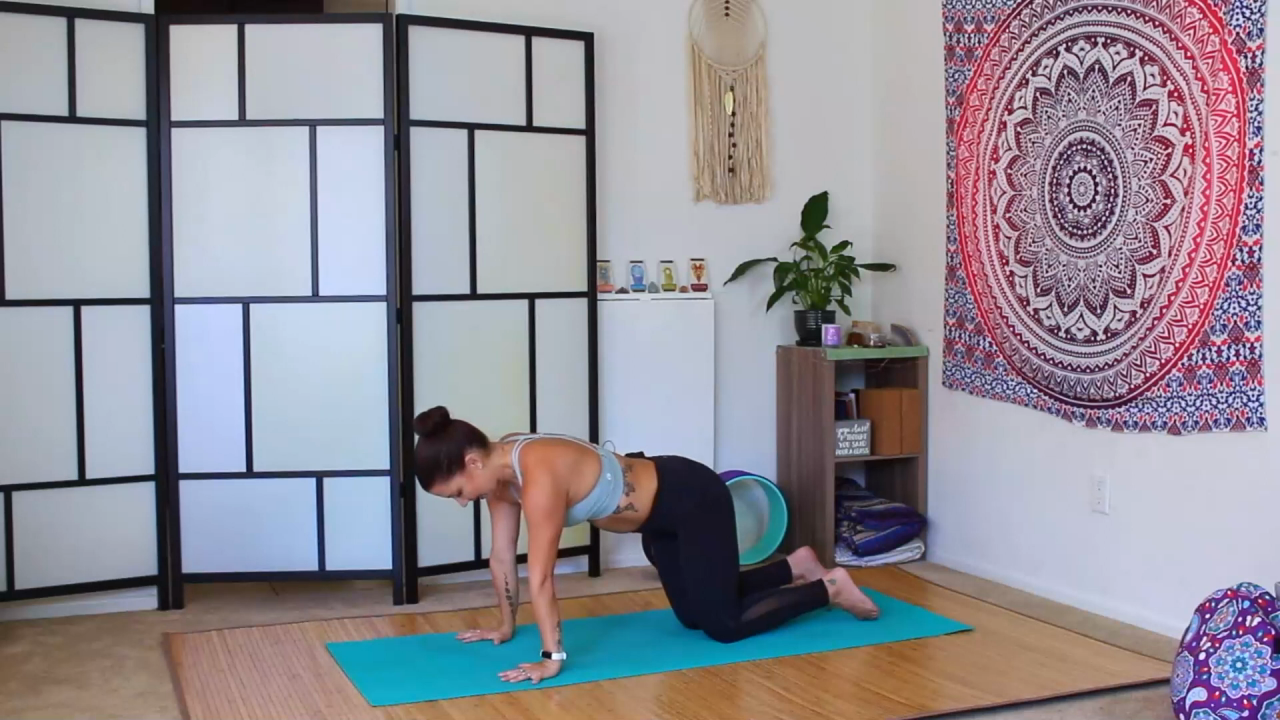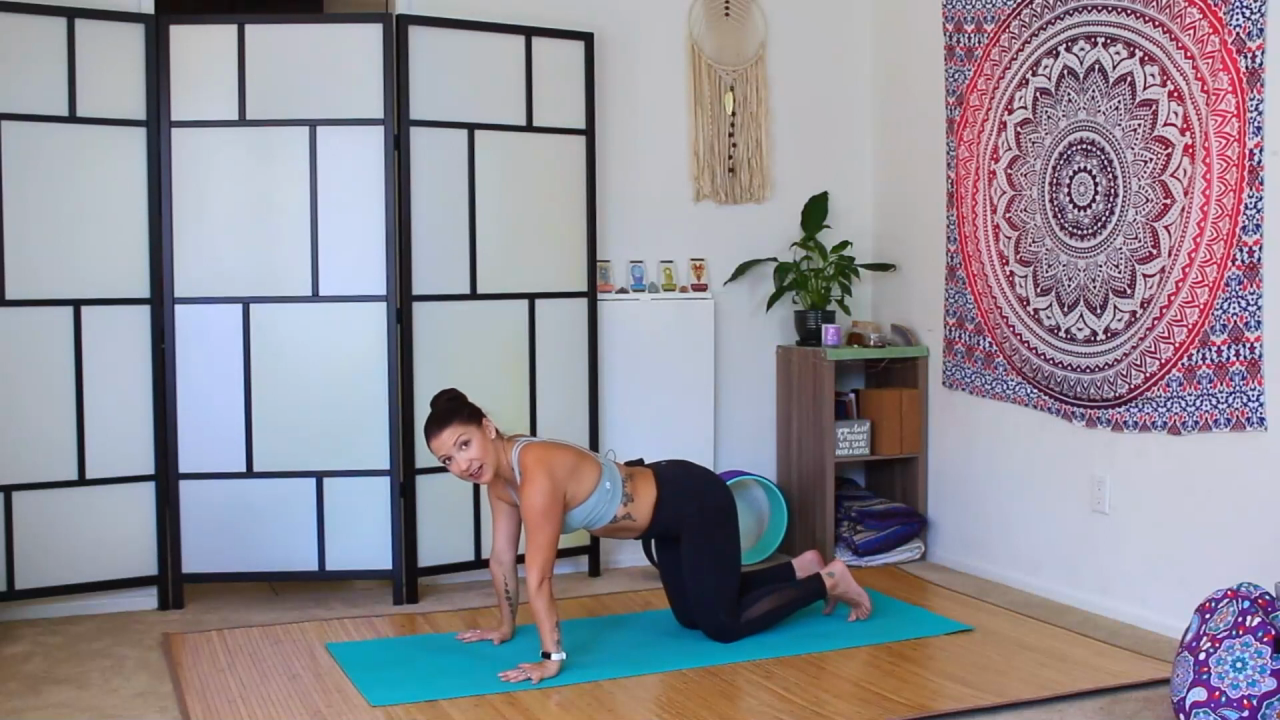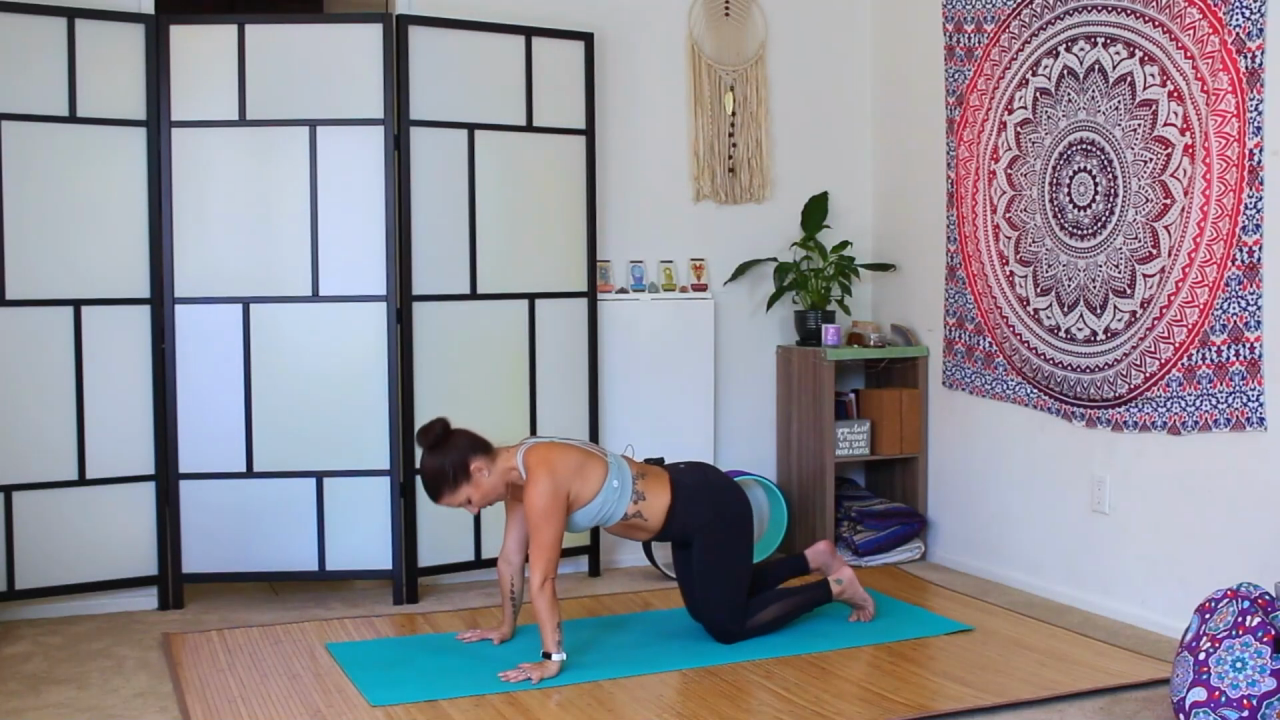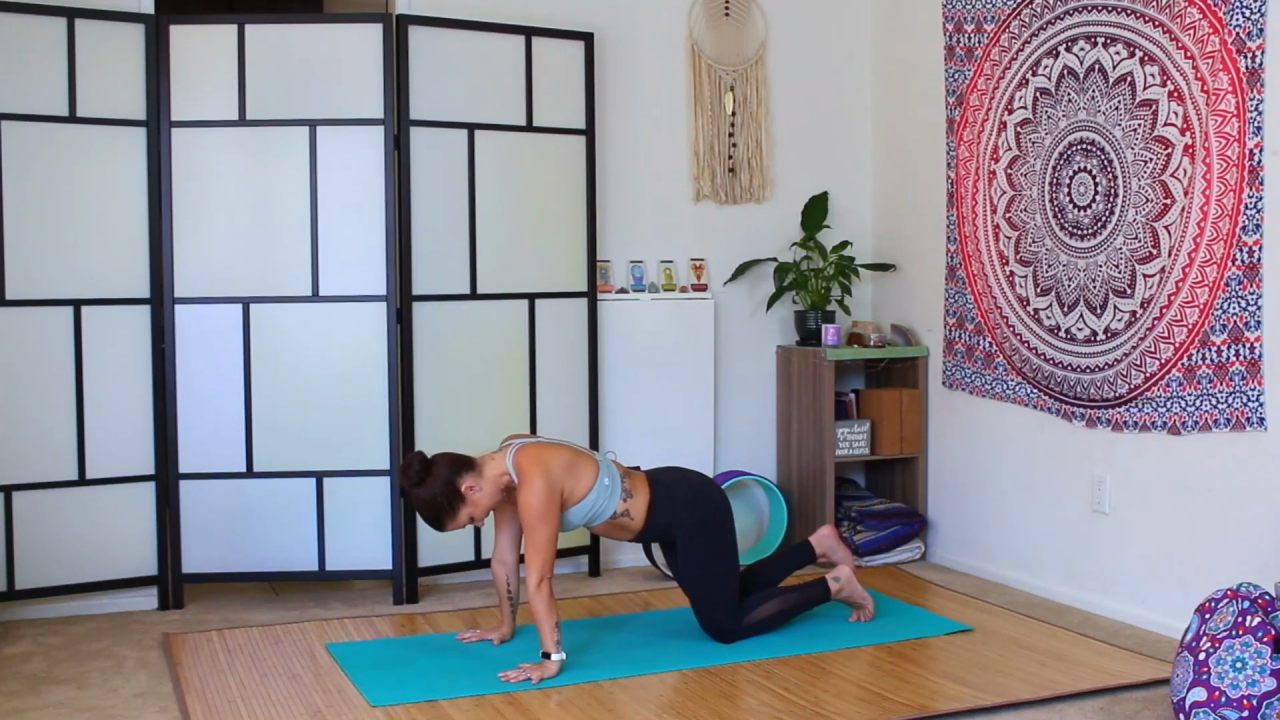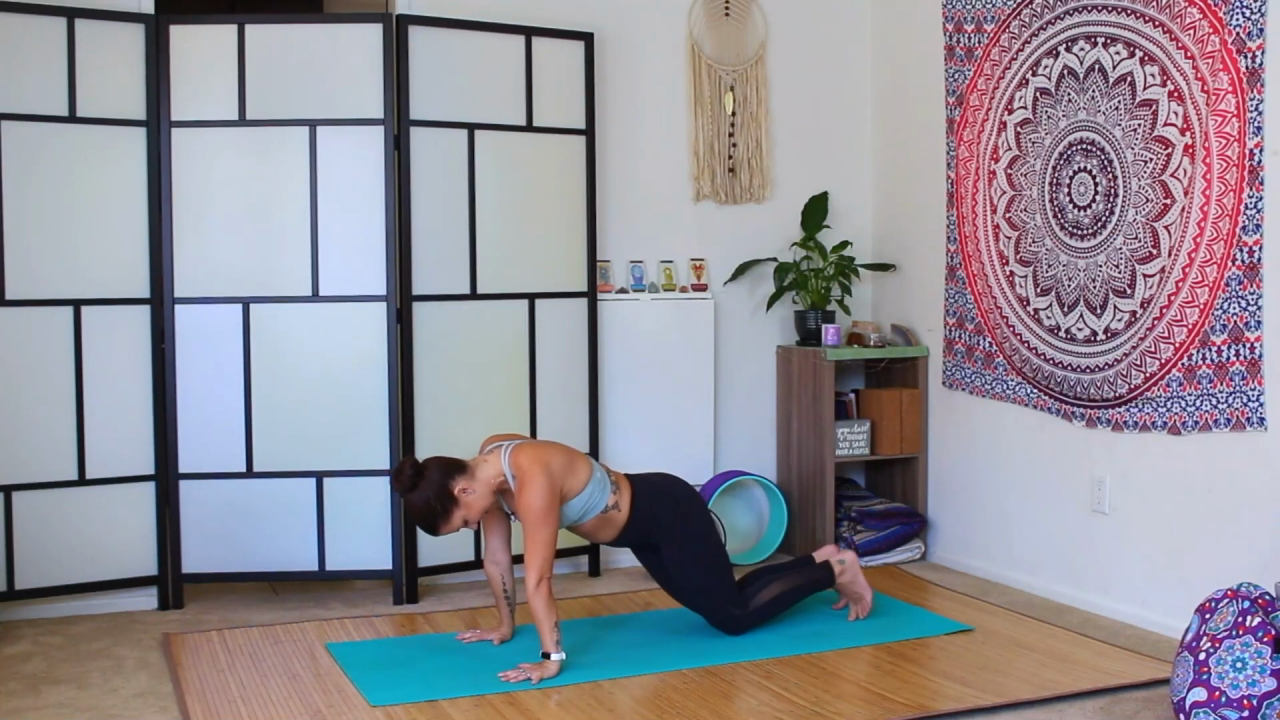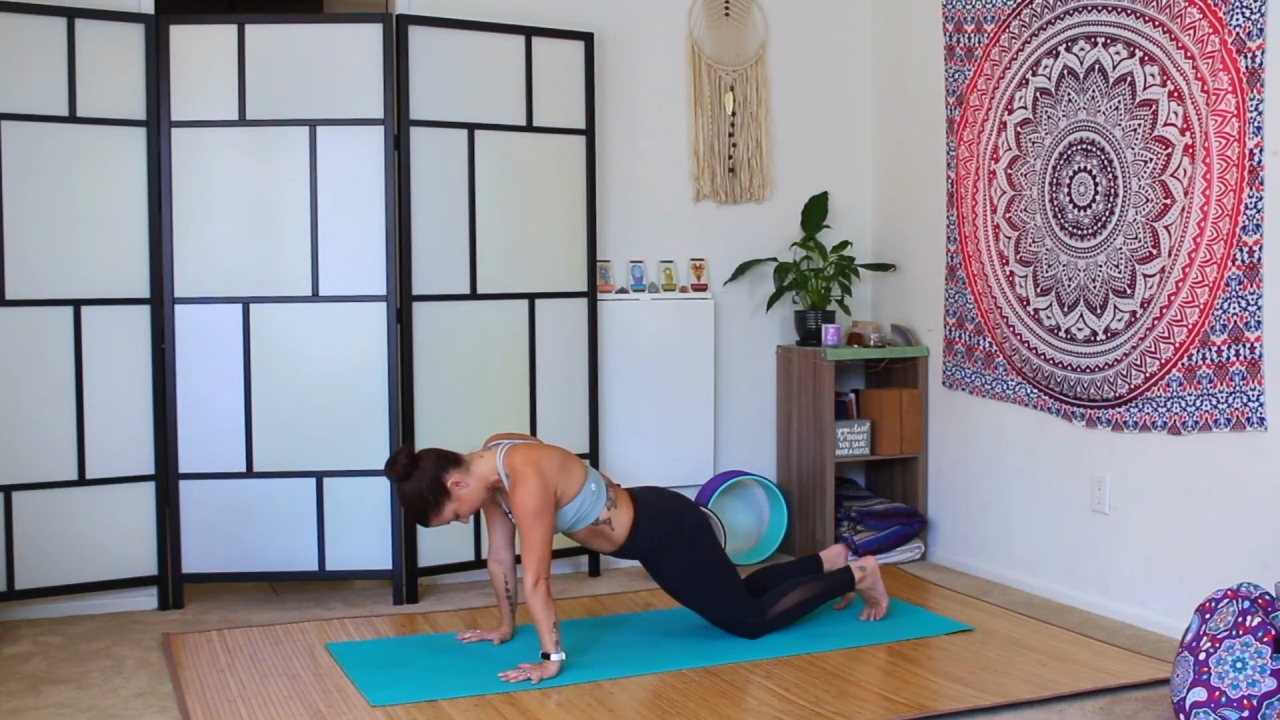
dt=0.7s
person 1, frame 1
left shoulder: (539, 474)
right shoulder: (500, 466)
left elbow: (540, 575)
right elbow: (502, 557)
left wrist: (552, 657)
right wrist: (505, 625)
left hip: (693, 499)
right hip: (665, 508)
left knee: (723, 625)
right knee: (692, 614)
left ankle: (830, 588)
right ankle: (796, 566)
person 1, frame 2
left shoulder: (537, 471)
right shoulder: (500, 472)
left elbow: (538, 576)
right elbow: (502, 557)
left wrist: (552, 657)
right wrist: (505, 625)
left hip: (697, 503)
right hip: (671, 505)
left knee: (722, 625)
right knee: (691, 615)
left ankle: (828, 580)
right ankle: (801, 568)
person 1, frame 3
left shoulder: (541, 478)
right shoulder: (516, 471)
left elbow: (541, 577)
right elbow: (511, 558)
left wrist: (552, 657)
right wrist: (506, 626)
left hip: (711, 508)
right hip: (687, 495)
left knee: (726, 627)
right knee: (705, 605)
left ankle: (835, 585)
right ankle: (814, 558)
person 1, frame 4
left shoulder: (533, 478)
right shoulder: (502, 468)
left elbow: (538, 577)
right elbow: (504, 557)
left wrist: (552, 658)
right wrist: (505, 626)
left hip: (692, 508)
right hip: (666, 507)
left knee: (726, 626)
right knee: (723, 597)
left ankle: (835, 583)
right ankle: (817, 545)
person 1, frame 5
left shoulder: (531, 478)
right shoulder: (486, 467)
left elbow: (537, 577)
right elbow: (496, 558)
left wrist: (551, 658)
right wrist: (504, 626)
left hip: (667, 512)
right hip: (641, 524)
left knee: (732, 616)
right knee: (716, 602)
left ankle: (836, 568)
right ankle: (817, 559)
person 1, frame 6
left shoulder: (525, 477)
right shoulder: (488, 464)
left elbow: (536, 578)
right elbow: (500, 557)
left wrist: (551, 658)
right wrist: (505, 625)
left hip: (665, 528)
right hip: (645, 524)
left knee: (751, 620)
right knee: (732, 598)
left ankle: (857, 575)
right ankle: (827, 561)
